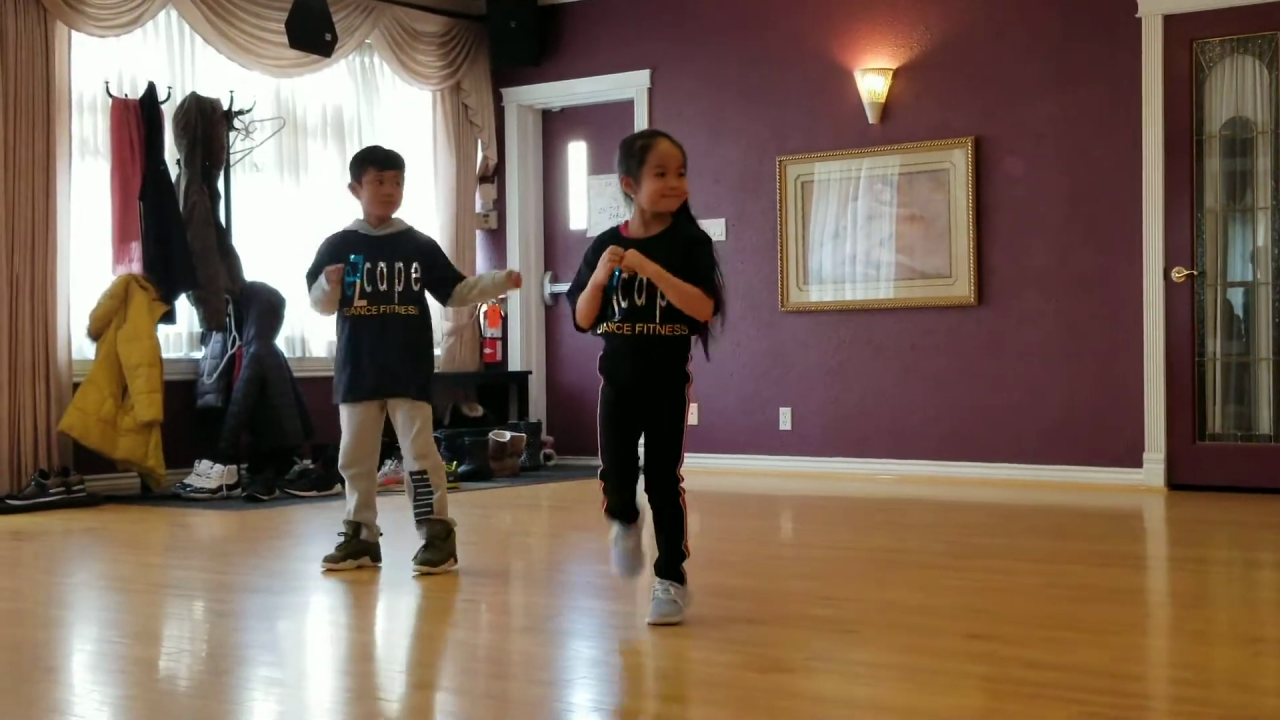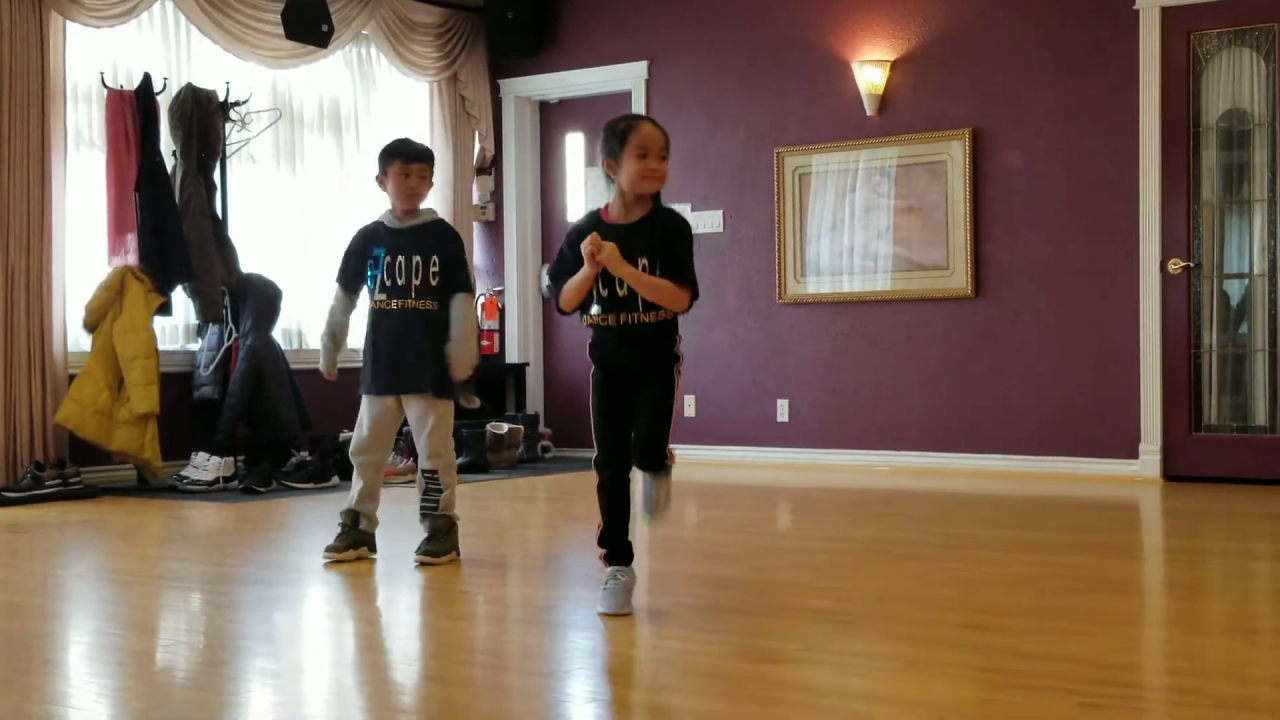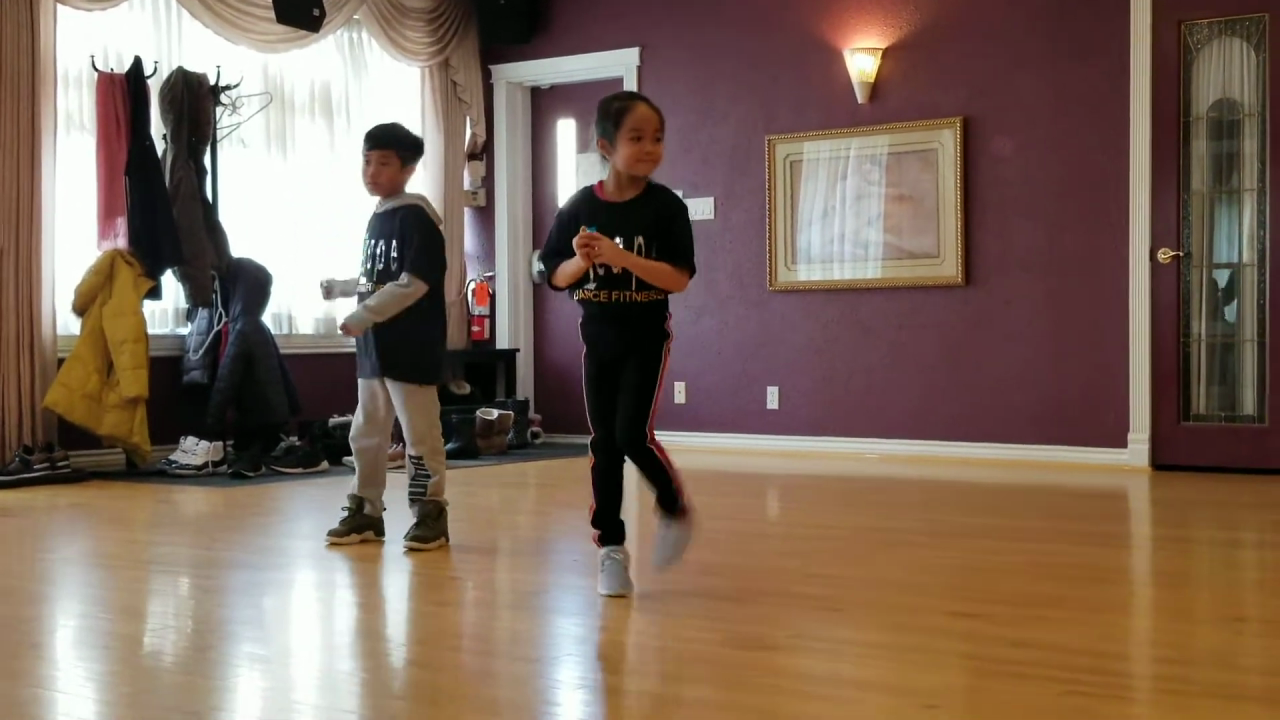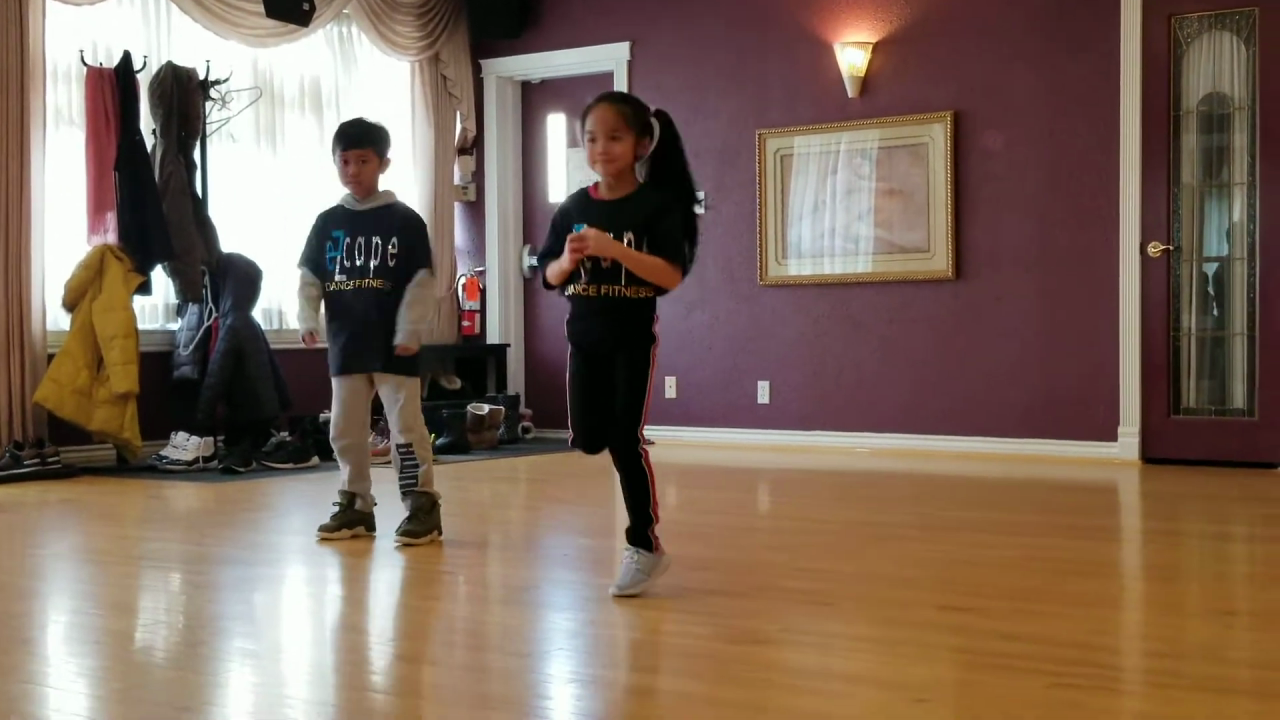
dt=0.3s
person 1, frame 1
left shoulder: (690, 241)
right shoulder: (605, 245)
left elbow: (704, 309)
right elbow: (581, 318)
left wrist: (650, 269)
right wrist: (600, 278)
left hip: (669, 377)
right hip: (618, 376)
left knee: (663, 478)
right knee: (616, 473)
left ankle: (671, 578)
right ankle: (624, 522)
person 1, frame 2
left shoulder: (671, 227)
right shoulder: (587, 230)
left elbow: (680, 299)
right elbow: (564, 302)
left wrist: (621, 266)
right wrist: (590, 268)
left hip: (657, 360)
right hip: (608, 361)
left knee: (648, 451)
right knee: (610, 464)
left ankle: (656, 469)
right ankle: (617, 565)
person 1, frame 3
left shoulder: (665, 205)
right shoulder: (580, 208)
left elbow: (679, 279)
right elbow: (557, 279)
left wrist: (619, 257)
right wrist: (580, 259)
left hip: (647, 338)
right hip: (599, 338)
left knee: (634, 435)
right knee: (603, 445)
left ankle: (675, 511)
right ankle: (611, 547)
person 1, frame 4
left shoulder: (661, 202)
right shoulder: (575, 207)
left elbow: (672, 276)
right elbow: (551, 278)
left wrist: (614, 249)
right wrist: (570, 257)
left hip: (633, 336)
right hip: (584, 334)
left knee: (626, 439)
right knee: (588, 438)
left ankle: (645, 546)
right ankle: (602, 421)
person 2, frame 1
left shoulder: (419, 245)
right shoulder: (337, 246)
left elbow: (456, 290)
right elbow: (316, 297)
left wrist: (500, 282)
right wrist: (326, 287)
left hip: (409, 369)
right hip: (357, 369)
left knee: (419, 452)
right knee: (355, 458)
left ankle: (438, 535)
right ankle: (360, 536)
person 2, frame 2
left shoulder: (443, 237)
right shoulder: (368, 238)
left elbow: (461, 300)
right elbow: (345, 295)
left wrist: (463, 355)
right wrist: (330, 351)
left hip: (428, 366)
right hip: (381, 364)
left knee: (434, 448)
right knee: (366, 447)
left ankle: (441, 528)
right ankle: (359, 527)
person 2, frame 3
left shoulder: (417, 220)
right shoulder: (377, 220)
left elbow: (412, 285)
left wrist: (362, 316)
right wrist: (342, 286)
left hip: (412, 350)
right hip: (374, 349)
left knee: (420, 433)
right knee: (366, 435)
left ankle: (431, 513)
right ankle: (366, 511)
person 2, frame 4
left shoulder: (403, 219)
right shoulder: (328, 221)
left elbow: (420, 281)
right elbow: (310, 278)
left wrist: (411, 331)
right wrist: (308, 320)
left hip: (390, 347)
right hip: (346, 347)
left knee: (406, 426)
right knee: (345, 431)
left ankle: (423, 507)
right ankle: (356, 505)
